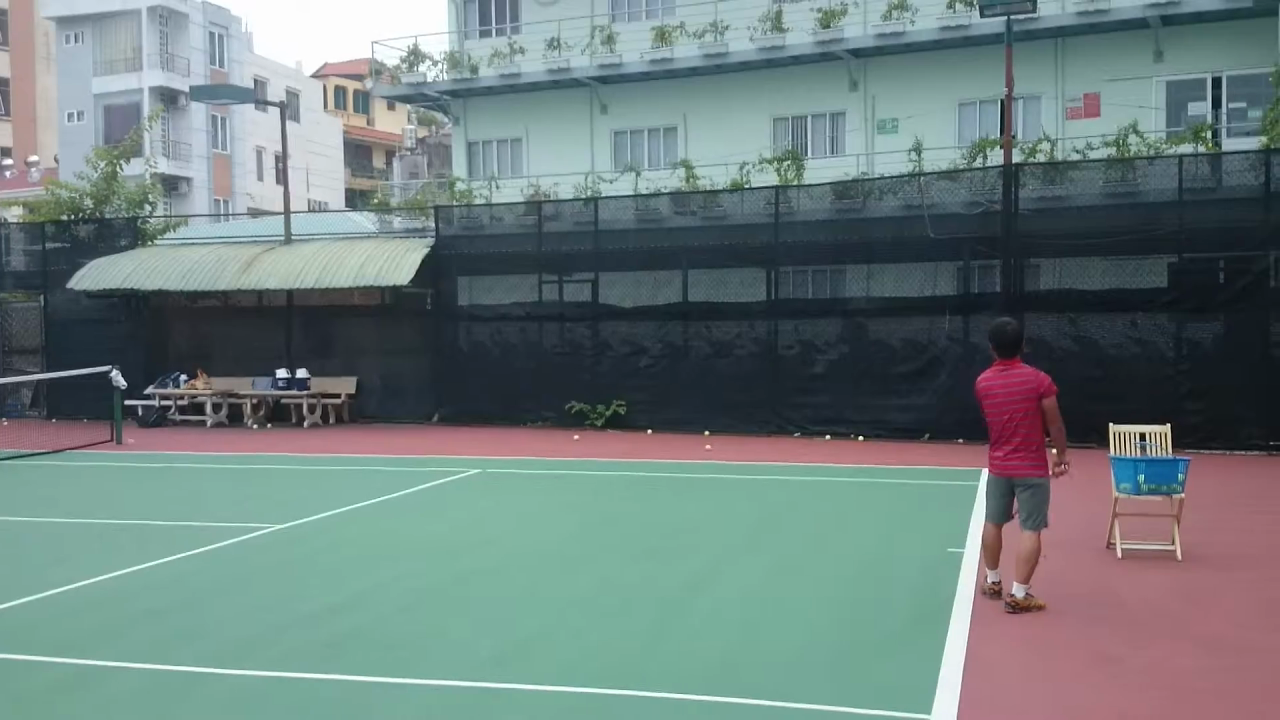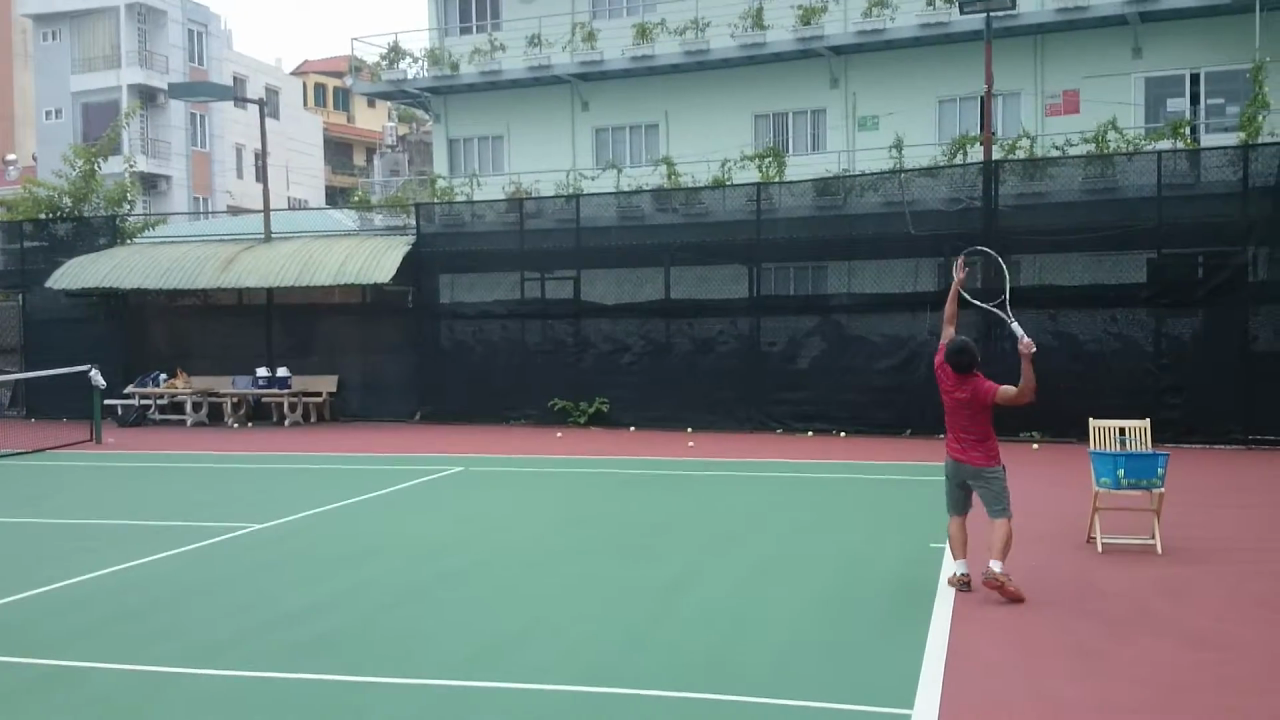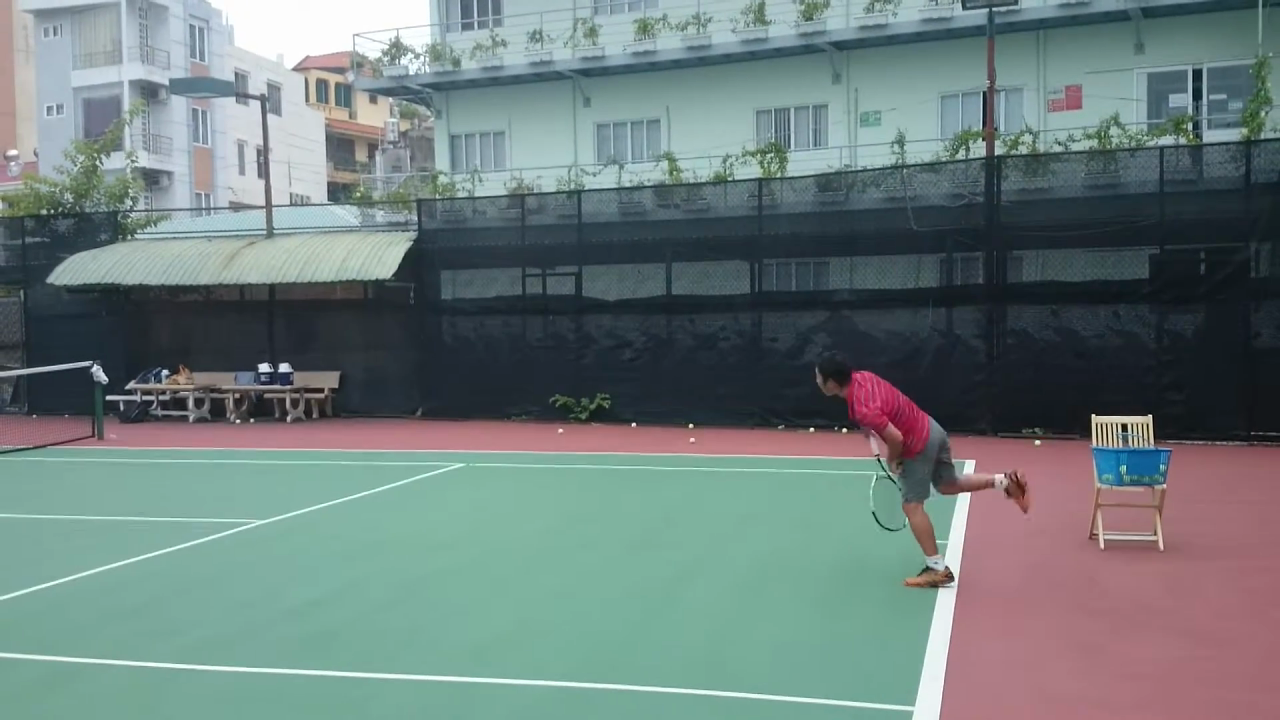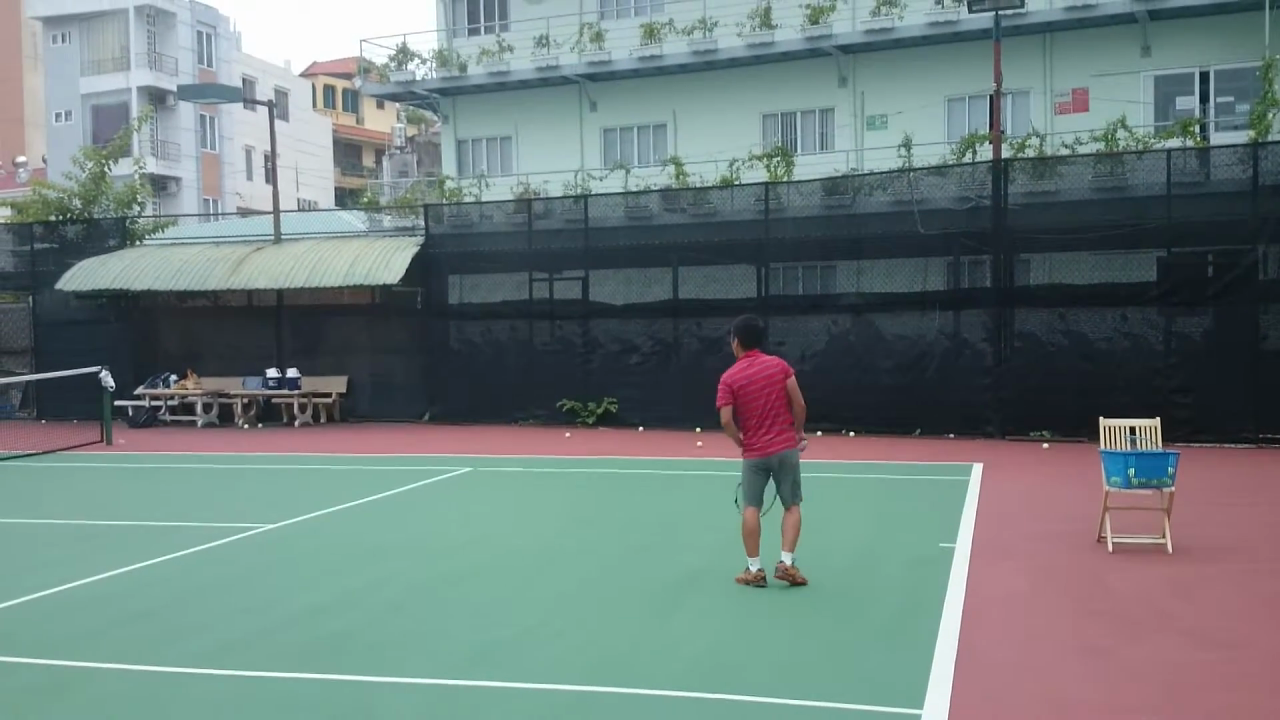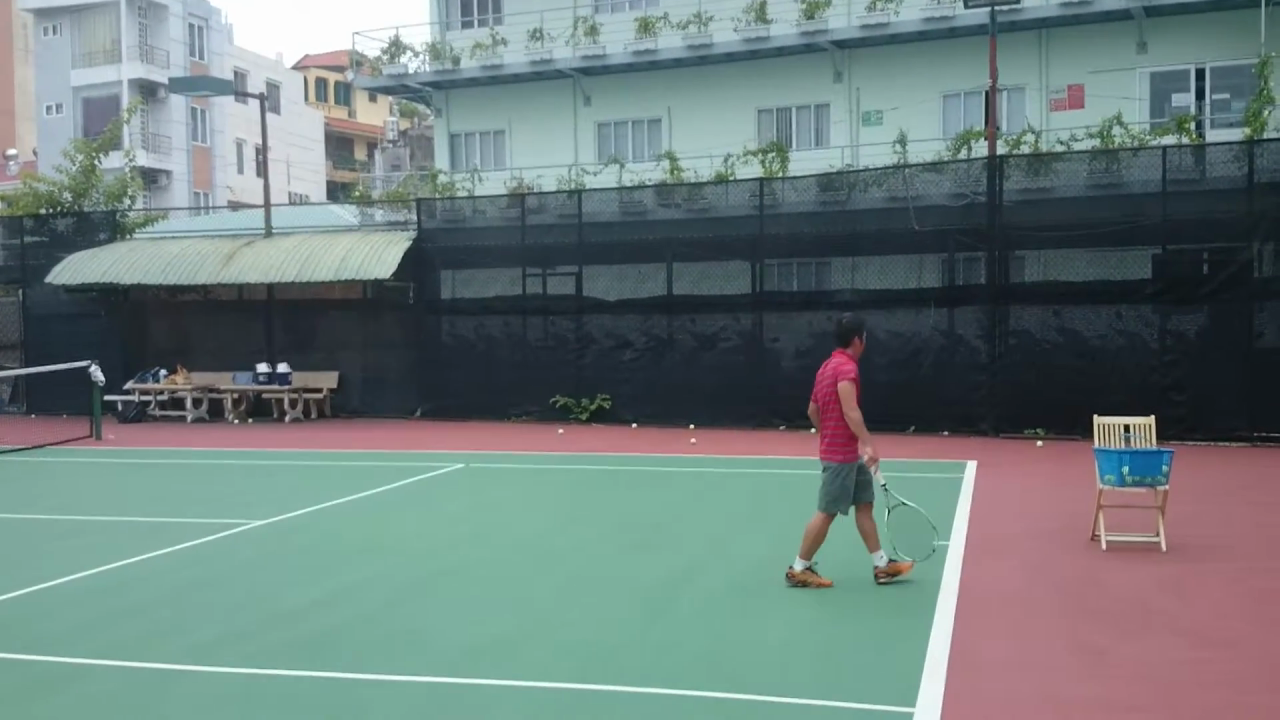
dt=1s
person 1, frame 1
left shoulder: (983, 382)
right shoulder: (1039, 380)
right elbow: (1056, 427)
right wrist: (1061, 457)
left hip: (998, 467)
right hip: (1032, 469)
left knee: (993, 523)
right knee: (1031, 530)
left ankle: (992, 582)
right ankle: (1018, 595)
person 1, frame 2
left shoulder: (943, 372)
right shoulder: (982, 389)
left elbow: (948, 325)
right elbow: (1025, 395)
left wrist: (956, 284)
right wrist: (1026, 359)
left hip: (955, 461)
right hip: (985, 464)
left knee: (957, 516)
right knee: (1001, 519)
left ankle: (961, 573)
right ankle: (996, 571)
person 1, frame 3
left shoulder: (863, 409)
right shoulder: (861, 377)
left elbow: (895, 439)
left wrist: (892, 460)
right wrist: (874, 435)
left hip: (917, 447)
right hip: (930, 429)
left knee: (912, 506)
right knee: (952, 486)
left ankle: (938, 568)
right ankle: (1005, 481)
person 1, frame 4
left shoulder: (729, 378)
right shoulder: (779, 365)
left elbow: (726, 421)
right elbow: (799, 405)
left wrist: (742, 443)
right wrist: (798, 431)
left hip: (755, 454)
right hip: (786, 448)
left knee: (751, 508)
right knee: (792, 506)
left ankle: (754, 570)
right ankle: (786, 563)
person 1, frame 5
left shoulder: (827, 367)
right shoulder: (846, 367)
left elbow: (812, 411)
right elbow: (850, 410)
right wrist: (866, 444)
left hip: (841, 452)
right hip: (842, 454)
left knee: (864, 505)
right knee: (826, 512)
left ankle: (882, 565)
right ankle: (799, 569)
